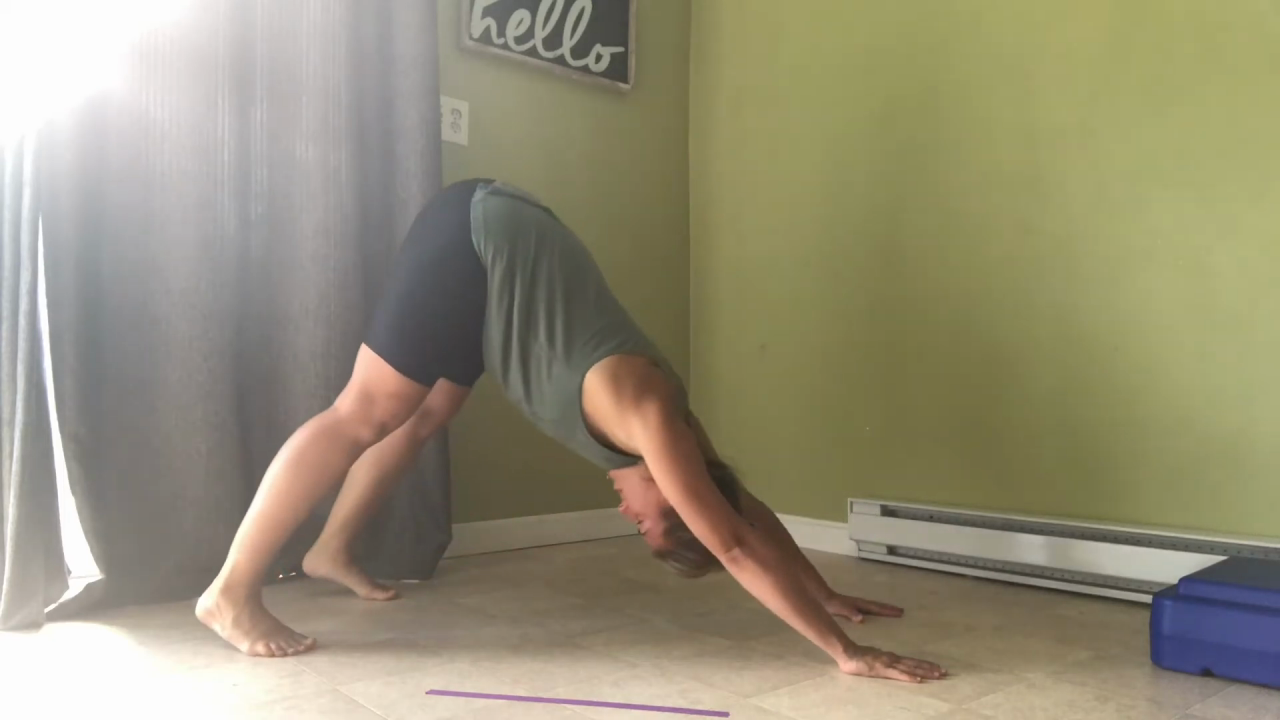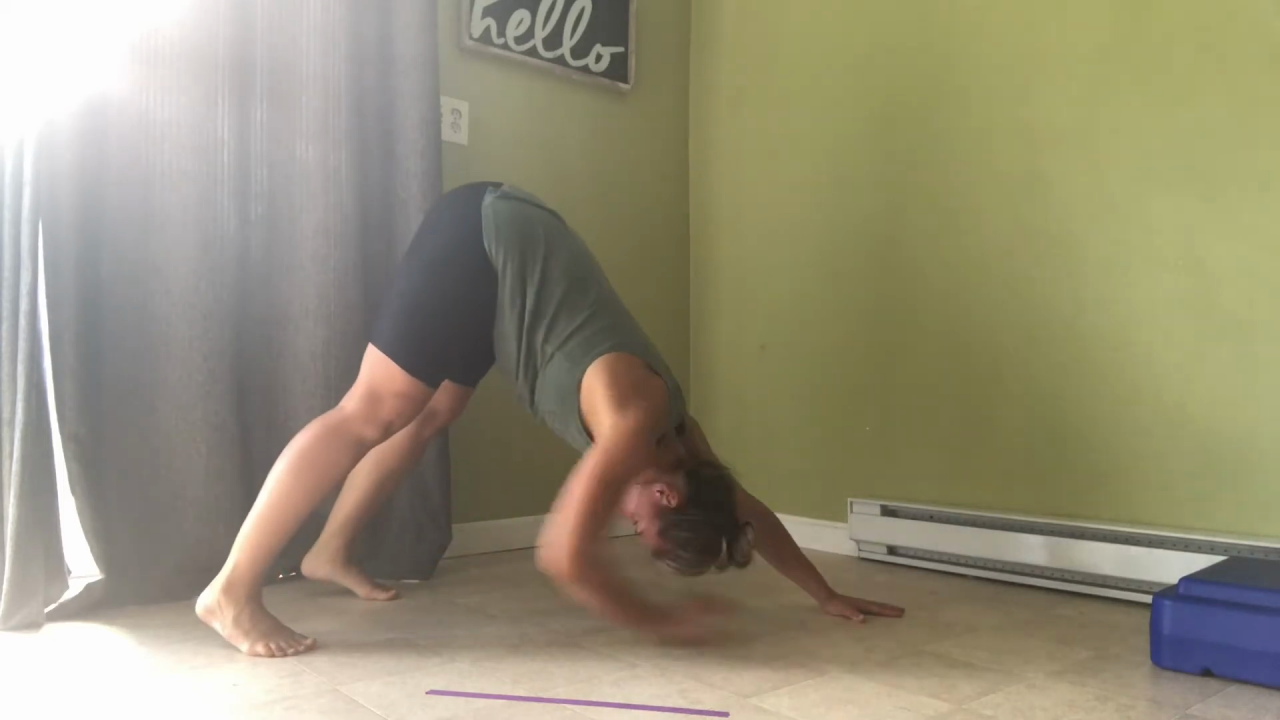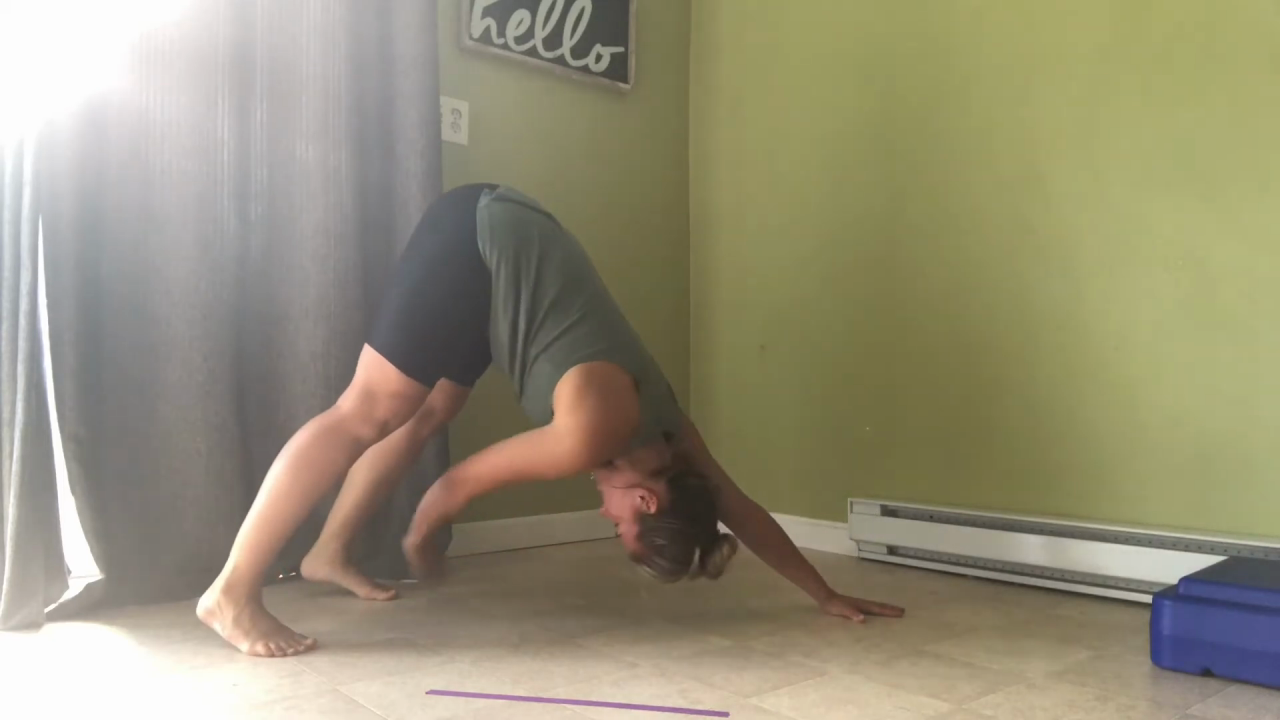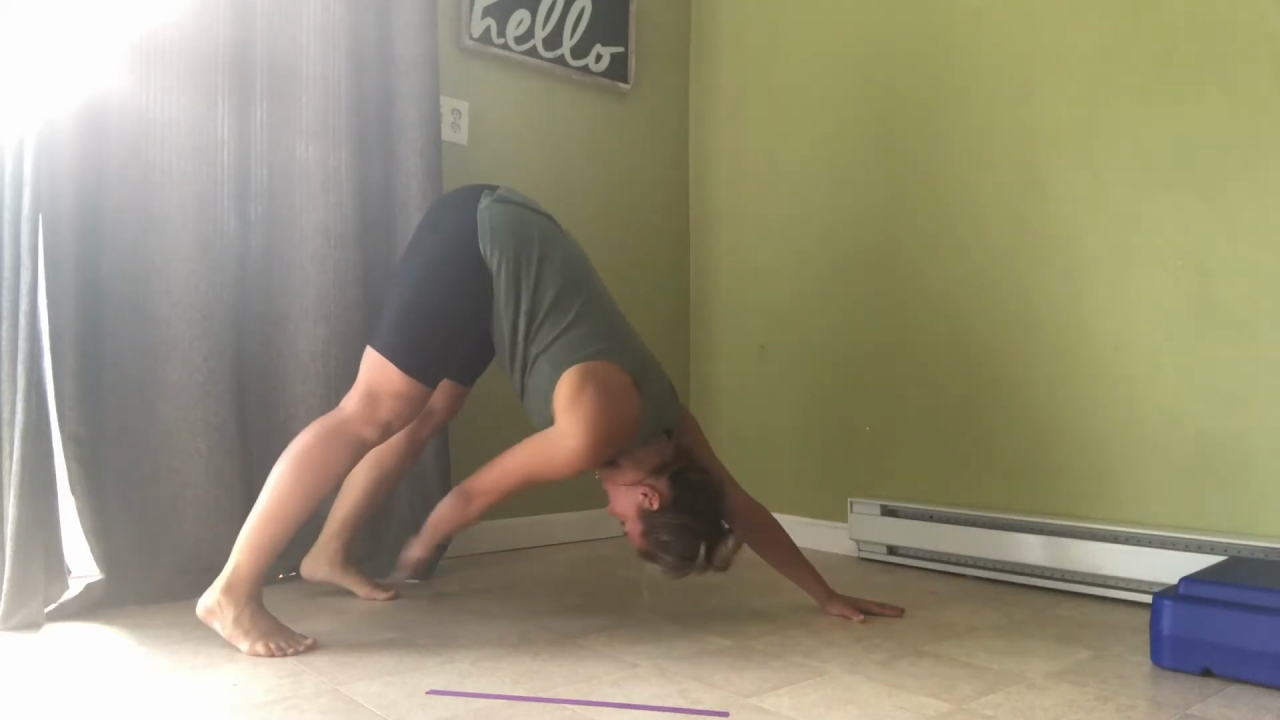
dt=0.3s
person 1, frame 1
left shoulder: (666, 422)
right shoulder: (647, 417)
left elbow: (748, 510)
right elbow: (735, 547)
left wrist: (829, 598)
right wrist: (843, 651)
left hip: (496, 244)
right hip: (474, 236)
left knee: (425, 414)
right knee: (364, 416)
left ankle: (332, 551)
right ankle: (231, 593)
person 1, frame 2
left shoulder: (672, 430)
right shoulder: (635, 423)
left elbow: (746, 508)
right elbow: (565, 557)
left wrist: (826, 595)
right wrist: (655, 620)
left hip: (502, 248)
right hip: (482, 239)
left knee: (424, 416)
right knee: (369, 416)
left ankle: (331, 552)
right ankle: (232, 592)
person 1, frame 3
left shoulder: (666, 431)
right shoulder: (599, 431)
left elbow: (739, 508)
right elbow: (460, 482)
left wrist: (827, 595)
right wrist: (418, 537)
left hip: (500, 244)
right hip: (477, 237)
left knee: (427, 413)
right knee: (364, 415)
left ankle: (329, 553)
right ankle: (231, 592)
person 1, frame 4
left shoulder: (670, 430)
right shoulder: (599, 430)
left elbow: (741, 506)
right elbow: (470, 496)
left wrist: (826, 595)
right wrist: (419, 551)
left hip: (501, 246)
right hip: (477, 239)
left knee: (425, 415)
right knee: (368, 416)
left ankle: (329, 553)
right ankle: (232, 593)
